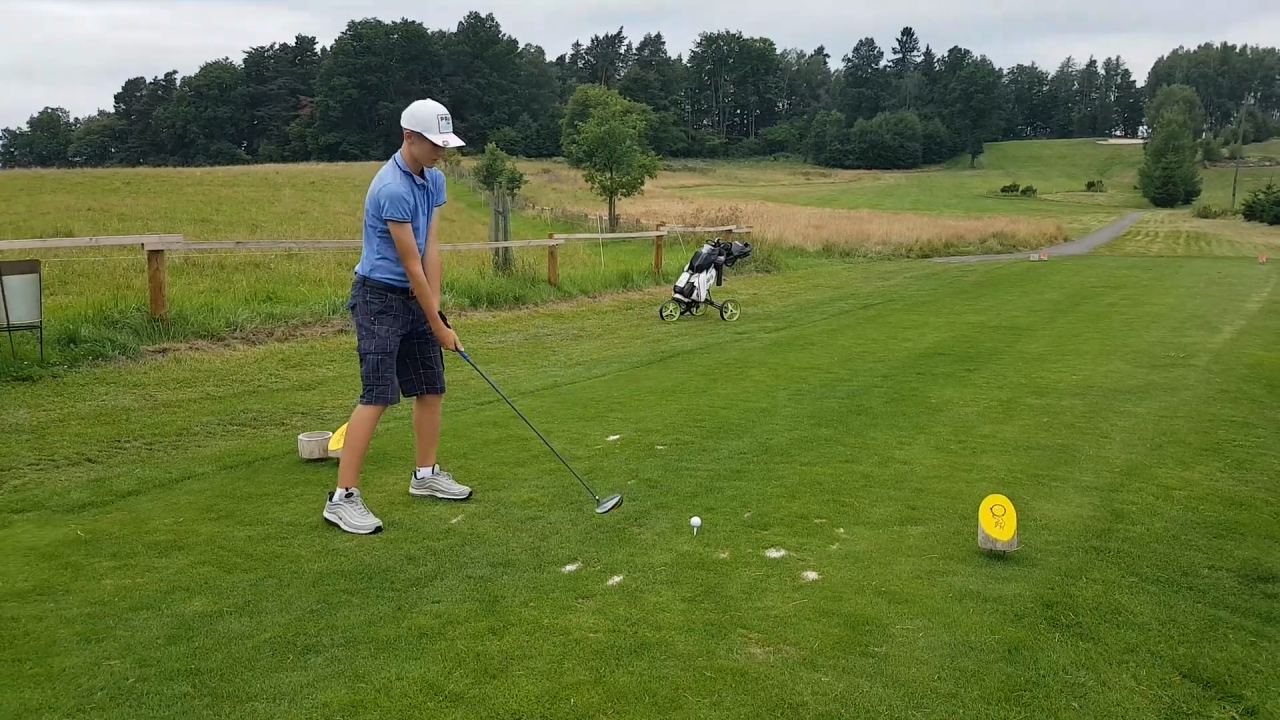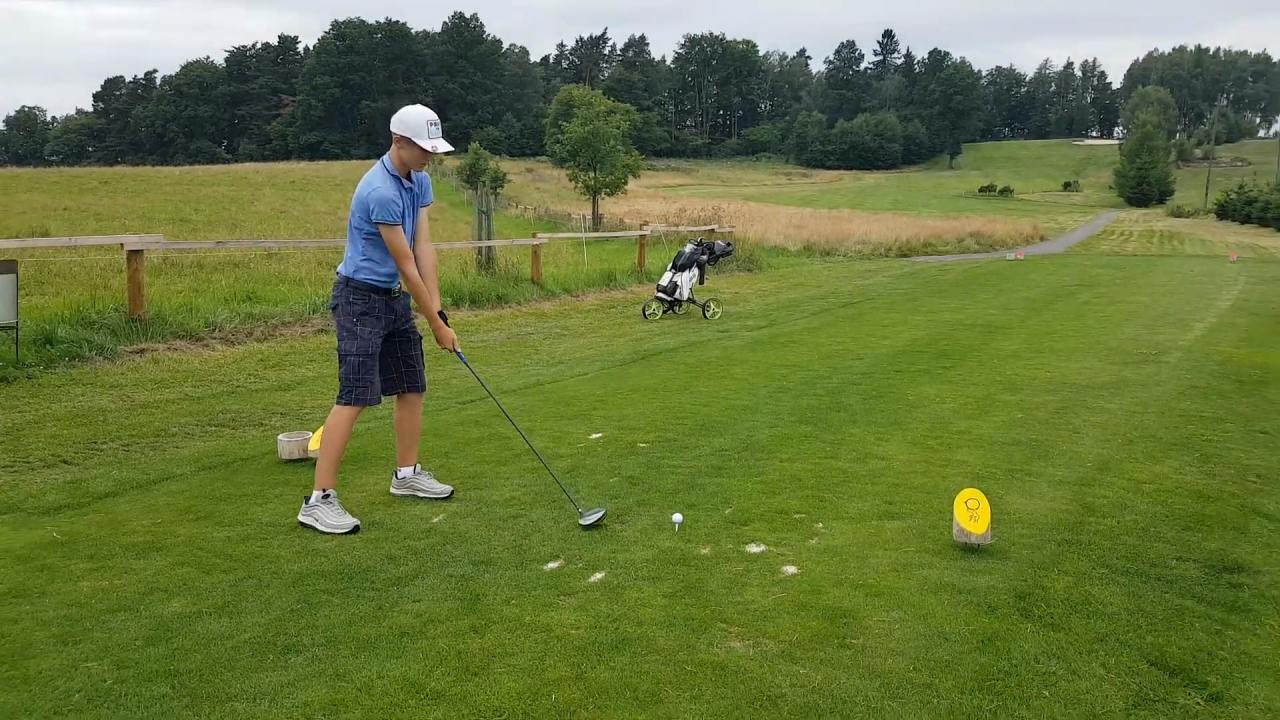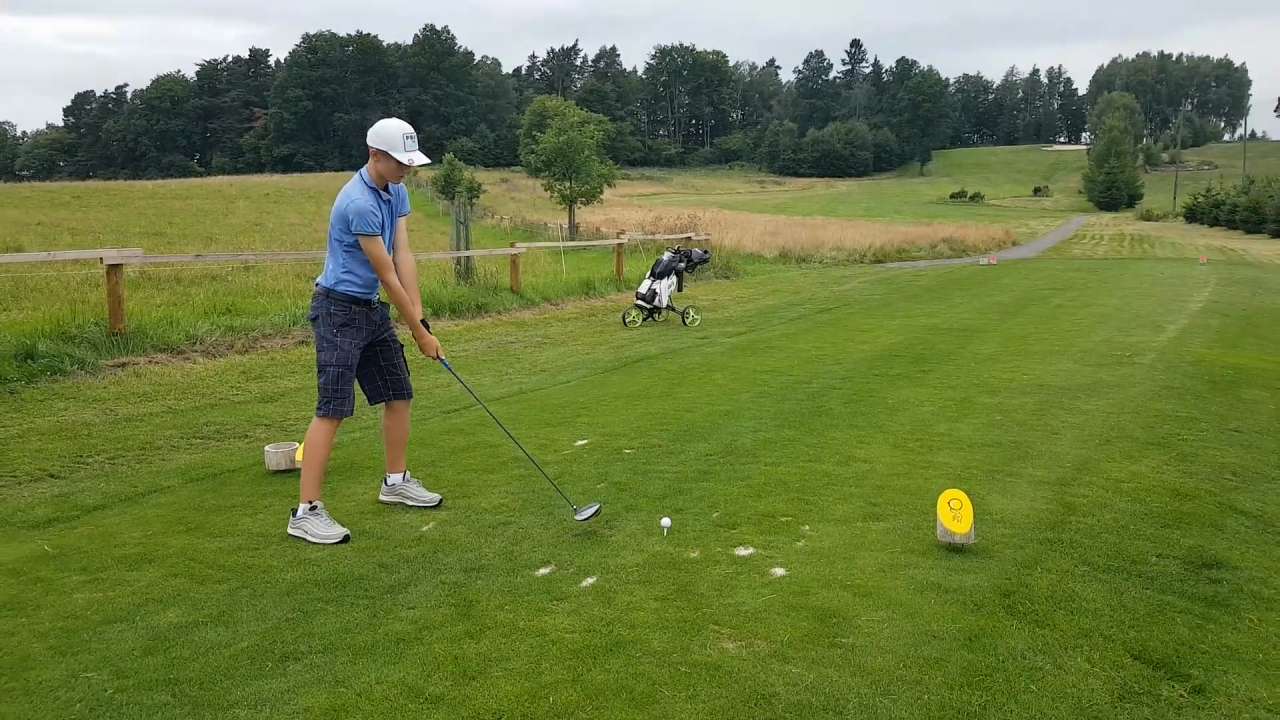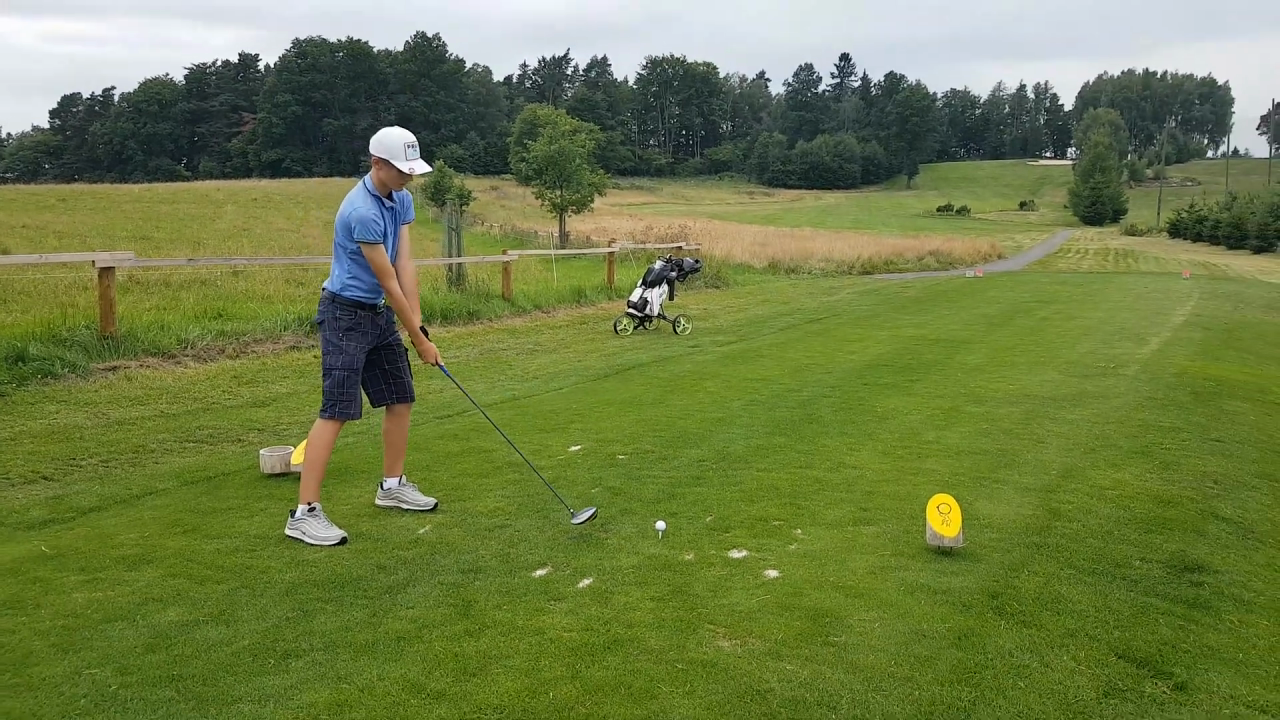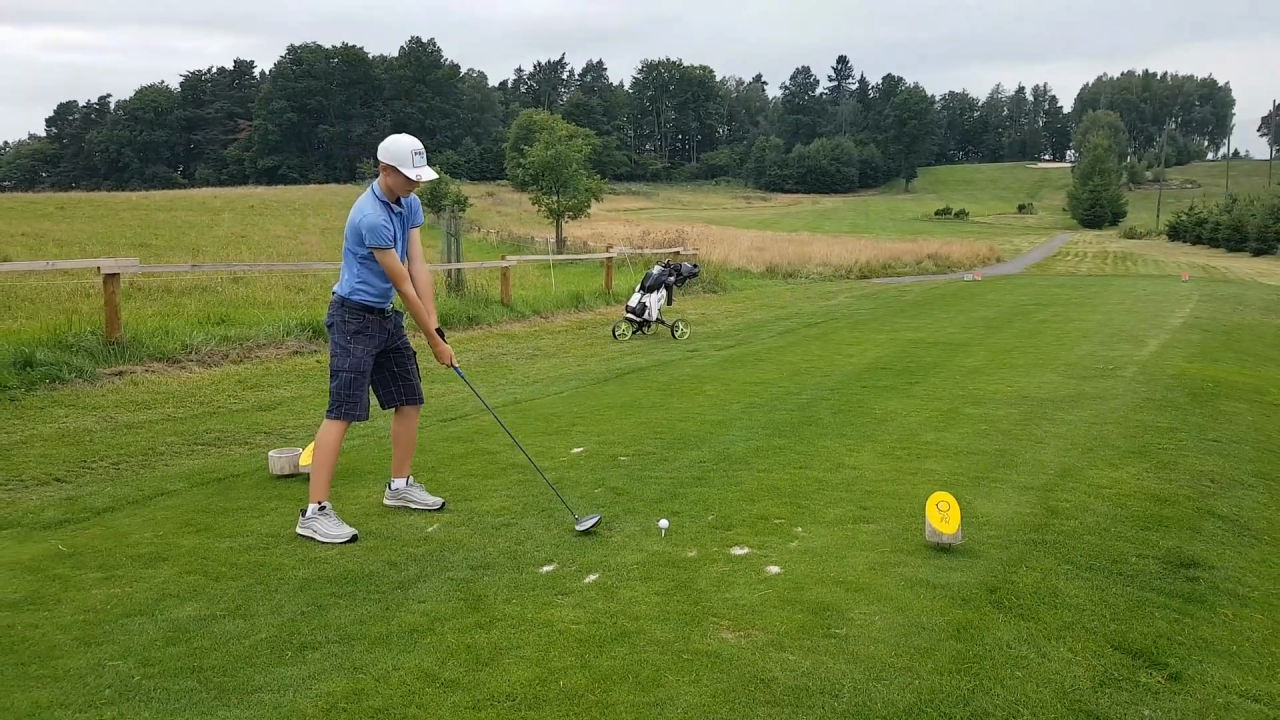
dt=0.2s
person 1, frame 1
left shoulder: (434, 180)
right shoulder: (392, 189)
left elbow: (431, 248)
right elbow: (412, 264)
left wrist: (438, 312)
right wrist: (437, 322)
left hip: (411, 297)
right hip: (379, 298)
left knee: (430, 388)
right knee: (377, 395)
left ankle: (426, 474)
right ankle: (343, 497)
person 1, frame 2
left shoulder: (420, 181)
right shoulder: (380, 191)
left elbow: (424, 247)
right elbow: (406, 265)
left wrist: (438, 309)
right wrist: (437, 325)
left hip: (392, 297)
right hip: (360, 298)
left knee: (412, 387)
right knee: (355, 396)
left ankle: (407, 474)
right ankle: (319, 499)
person 1, frame 3
left shoulder: (397, 192)
right shoulder: (359, 203)
left elbow: (403, 257)
right elbow: (387, 274)
left wrist: (420, 318)
right wrist: (419, 333)
left hip: (372, 308)
right hip: (340, 309)
left knee: (398, 395)
right knee: (333, 408)
left ankle: (396, 481)
right ankle: (306, 510)
person 1, frame 4
left shoulder: (401, 199)
right shoulder: (362, 211)
left elbow: (405, 264)
right elbow: (389, 281)
left wrist: (419, 324)
right wrist: (419, 340)
left hip: (378, 313)
right hip: (345, 315)
left knee: (400, 398)
right knee: (336, 410)
left ankle: (392, 485)
right ankle: (305, 512)
person 1, frame 5
left shoulder: (410, 204)
right shoulder: (371, 217)
left elbow: (419, 267)
right elbow: (403, 285)
left wrist: (436, 326)
right wrist: (435, 342)
left hip: (386, 316)
right hip: (354, 318)
left knee: (409, 400)
right knee: (343, 411)
left ankle: (400, 485)
right ankle: (315, 511)
